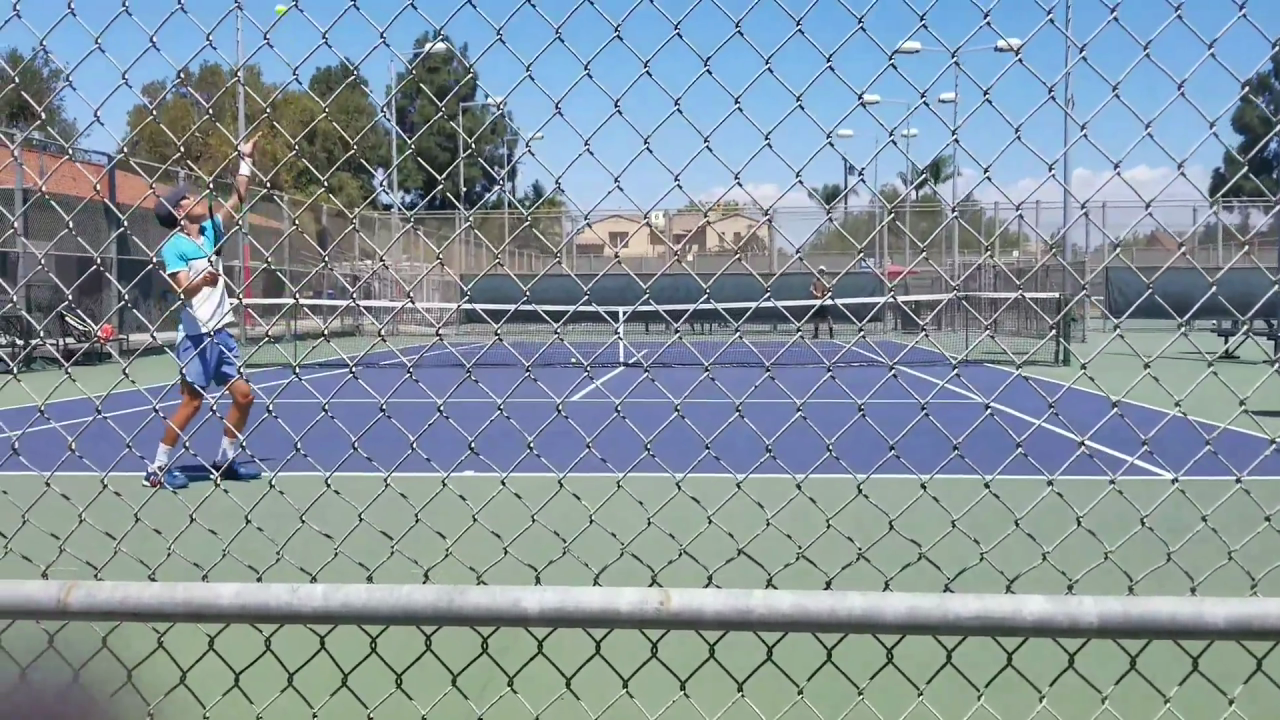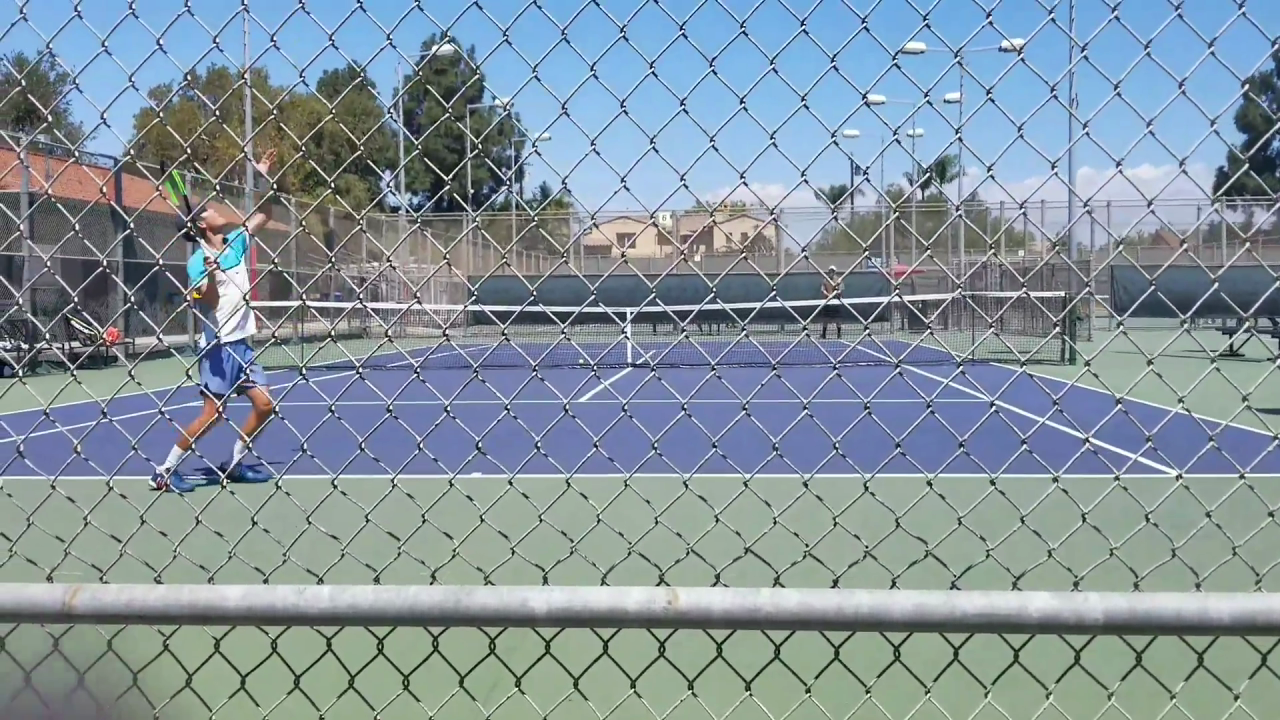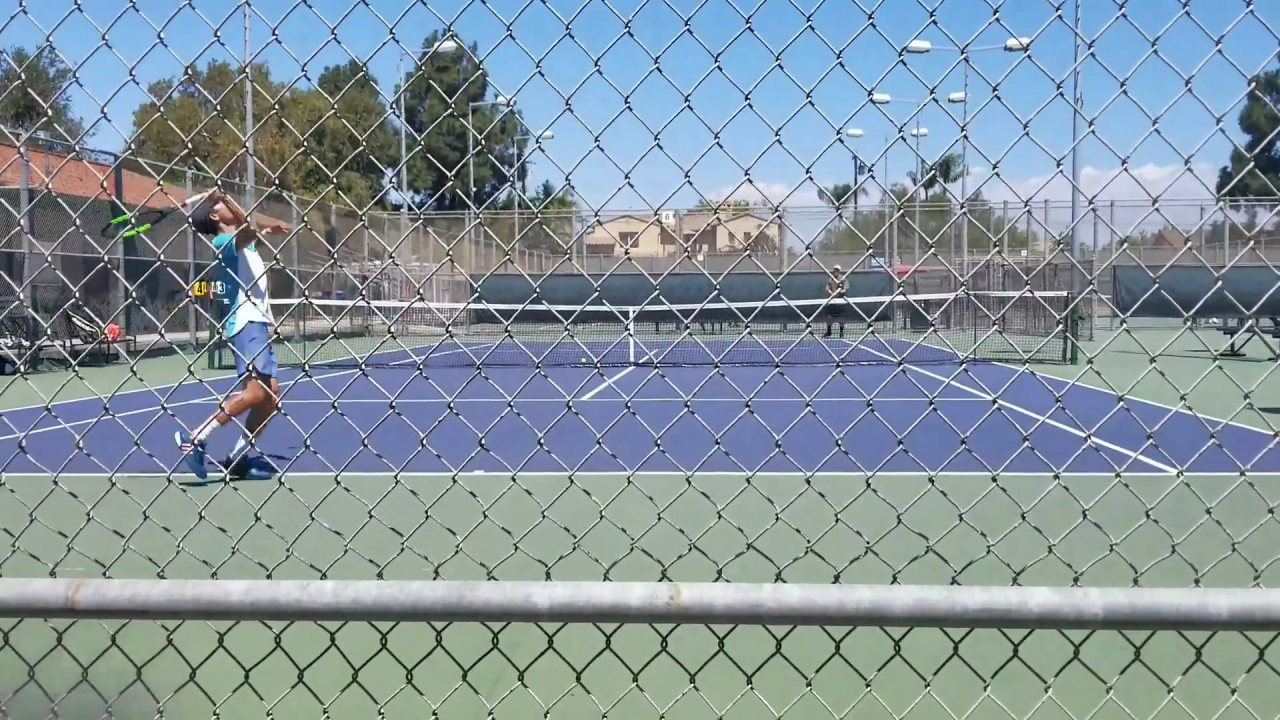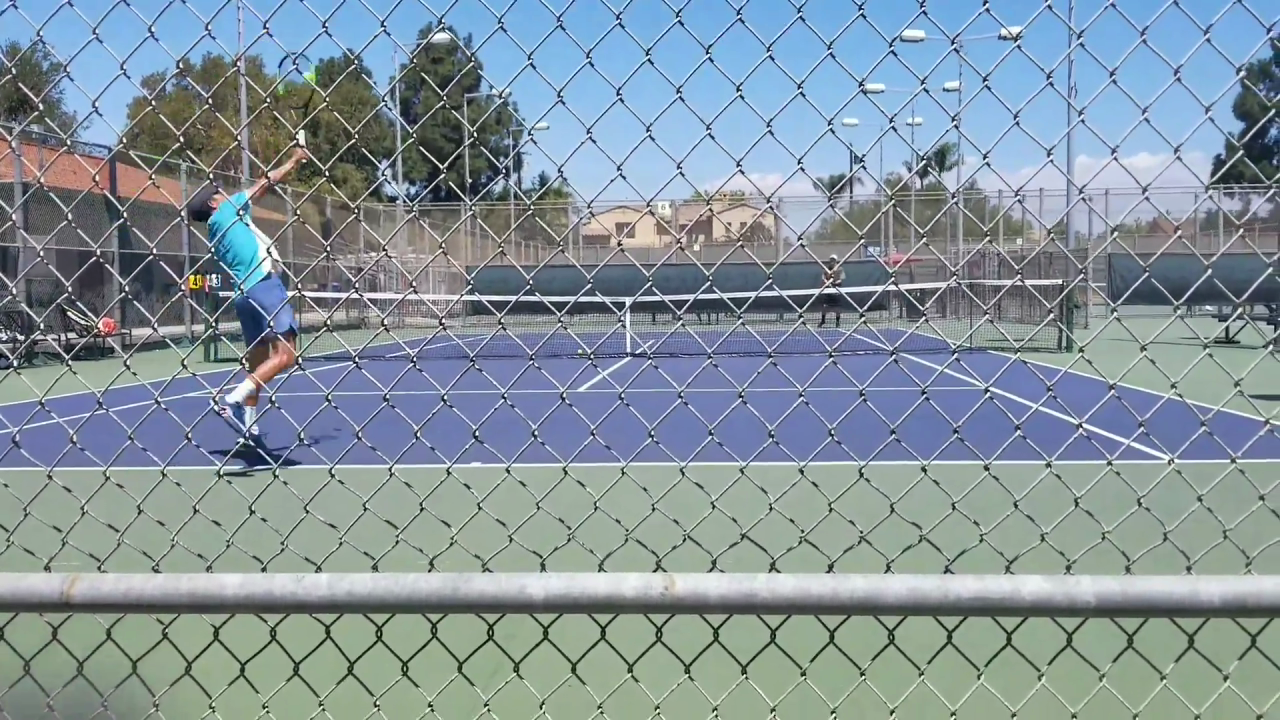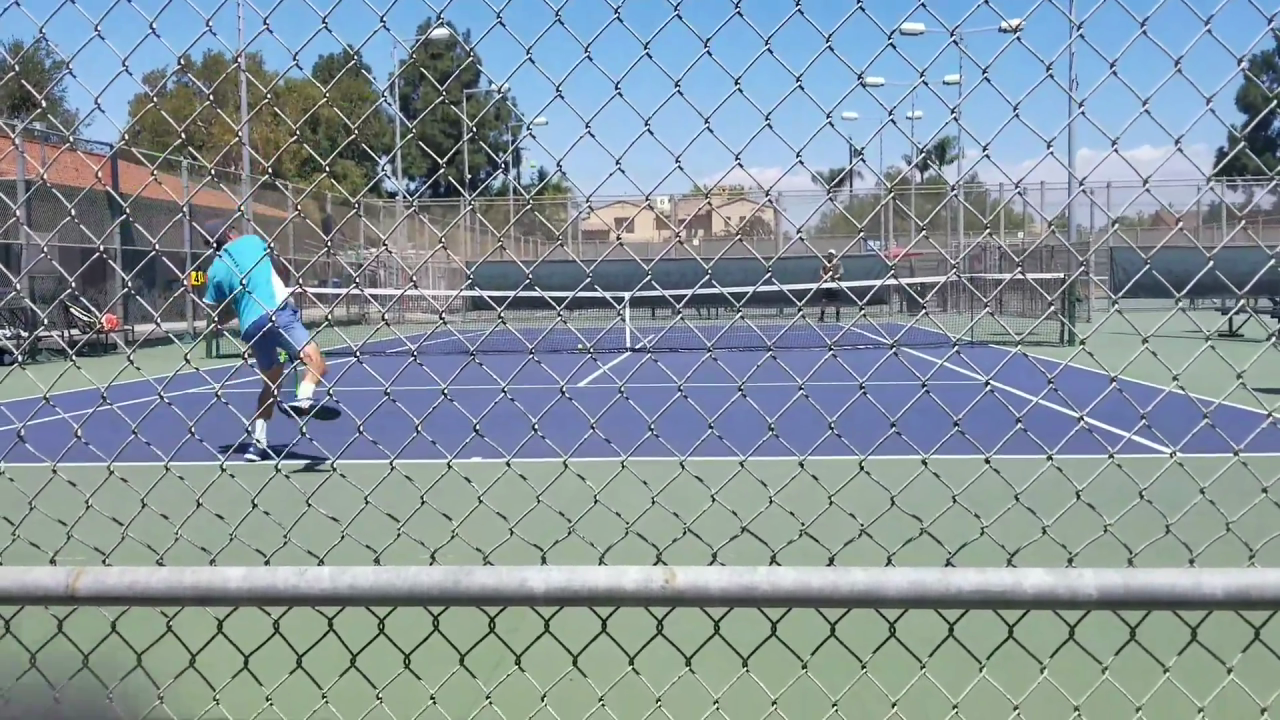
dt=0.2s
person 1, frame 1
left shoulder: (211, 232)
right shoulder: (173, 247)
left elbow: (239, 198)
right elbow: (184, 290)
left wrist: (246, 158)
right wrist: (202, 280)
left hip: (221, 332)
right hip: (196, 336)
left knee: (243, 395)
right knee: (192, 402)
left ankle: (225, 461)
right ankle: (157, 468)
person 1, frame 2
left shoulder: (236, 242)
right shoulder: (198, 261)
left elbow: (264, 214)
right elbow: (209, 303)
left wrist: (264, 176)
right wrist: (211, 277)
left hip: (241, 343)
right hip: (217, 346)
left knee: (264, 404)
right knee: (213, 411)
left ankle: (234, 464)
right ankle: (165, 471)
person 1, frame 3
left shoulder: (244, 236)
right shoulder: (224, 241)
left elbow: (253, 229)
right elbow: (246, 227)
left wrist: (271, 228)
right wrist: (223, 198)
left hip: (257, 323)
right hip: (246, 323)
left knee: (272, 396)
right knee: (255, 393)
left ankle: (239, 457)
right ankle: (194, 439)
person 1, frame 4
left shoulder: (215, 234)
right shoulder: (228, 211)
right elbow: (266, 180)
right wrist: (293, 161)
left hip: (243, 295)
right hip: (263, 284)
left knee: (257, 364)
right knee: (285, 356)
left ankle: (248, 427)
right ankle: (233, 400)
person 1, frame 5
left shoulder: (216, 272)
right shoulder: (250, 241)
left elbow: (221, 319)
right elbow: (278, 267)
left hip: (251, 326)
right hip: (278, 312)
left knee: (272, 379)
right knee: (316, 363)
left ankle: (258, 442)
right ankle: (303, 399)
